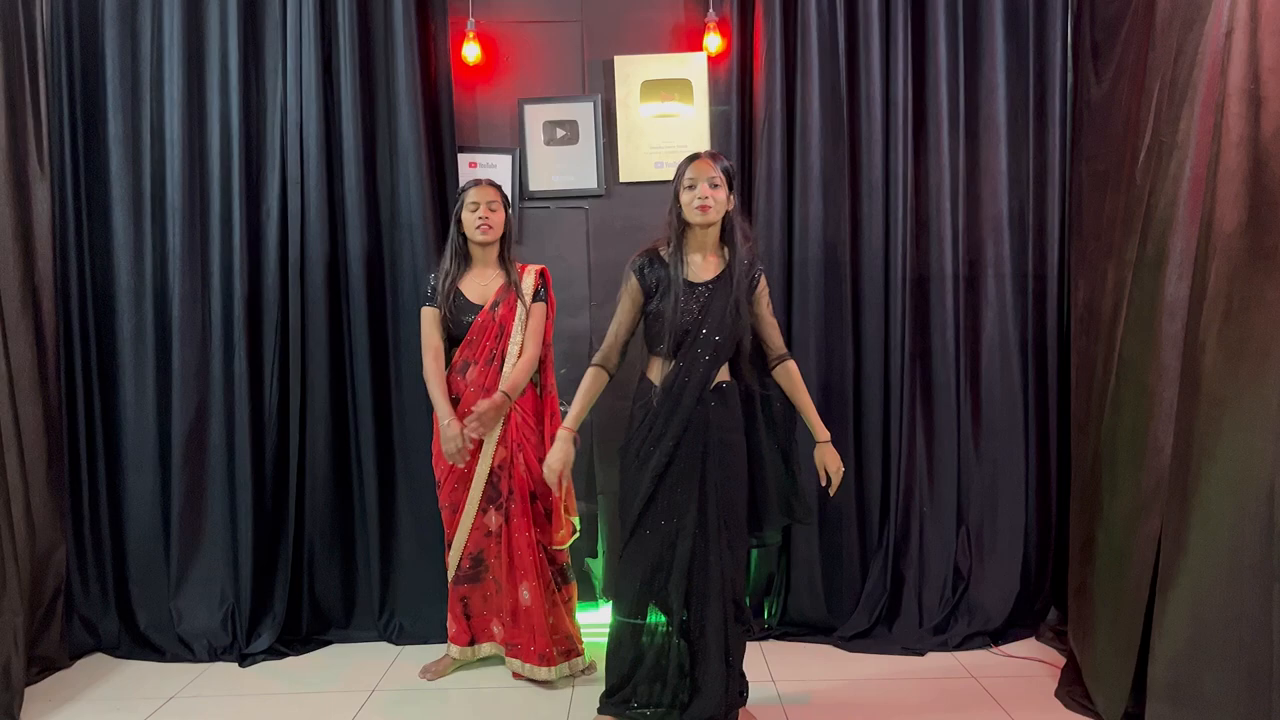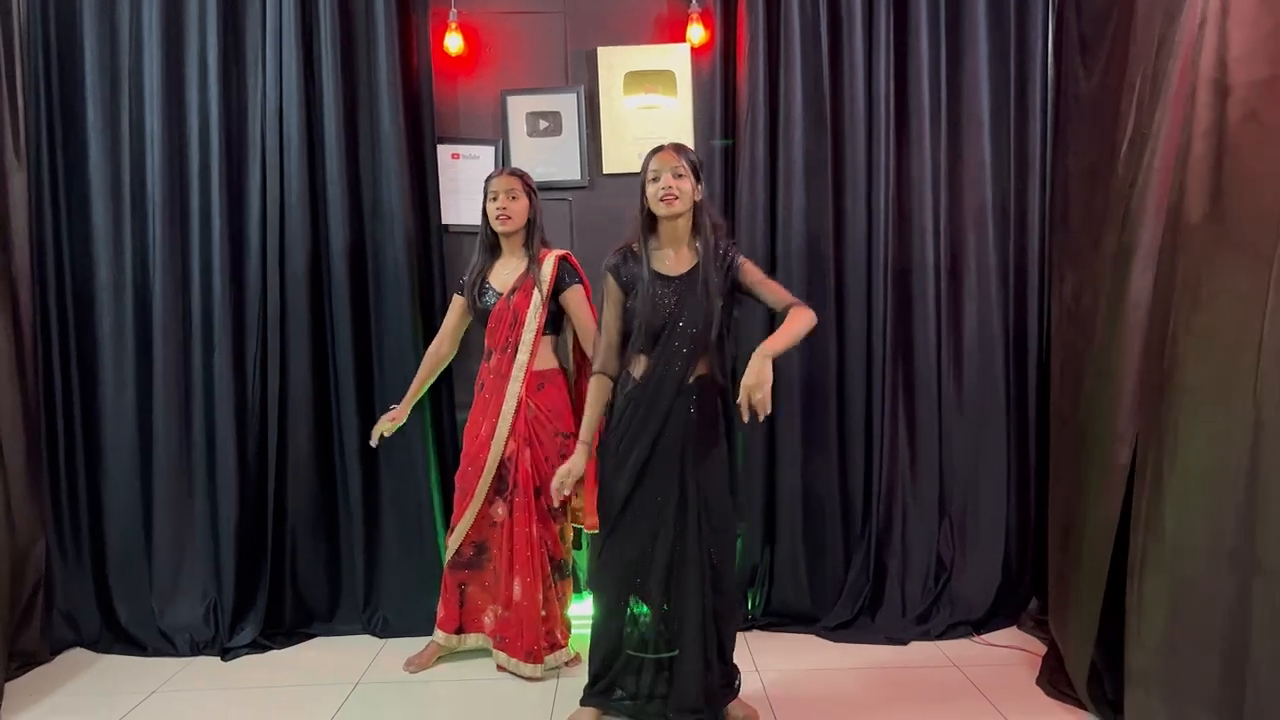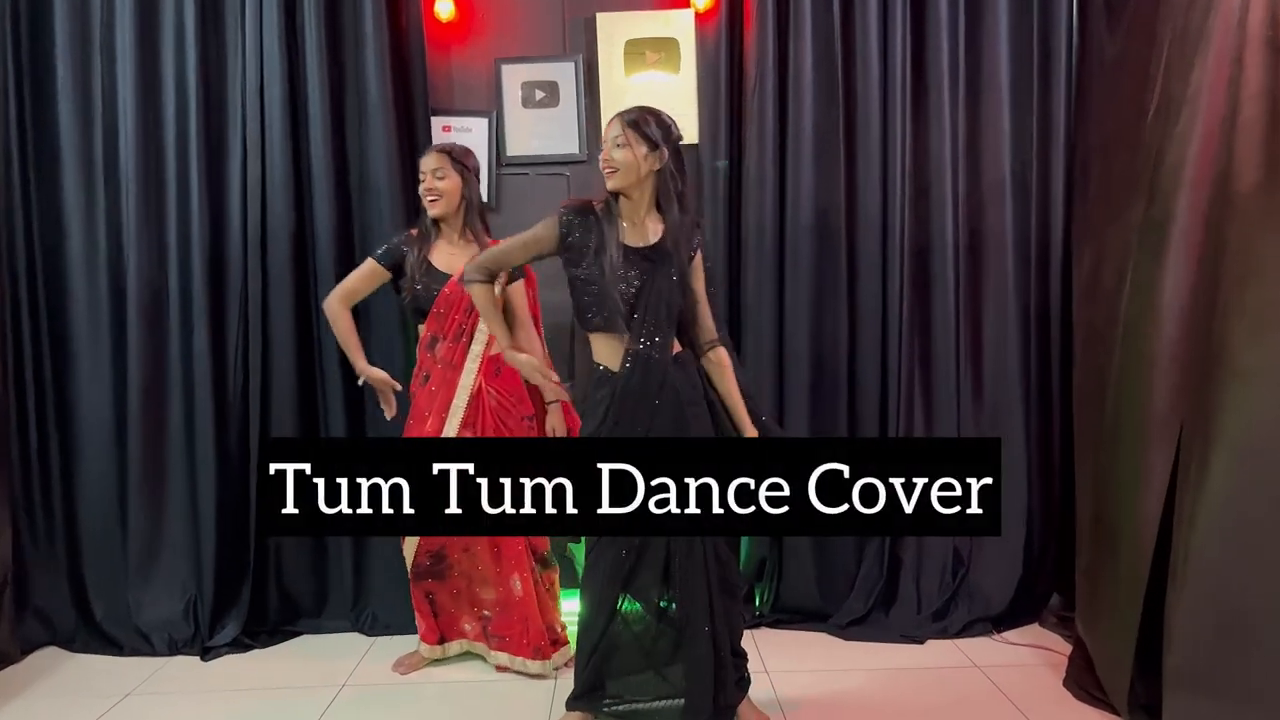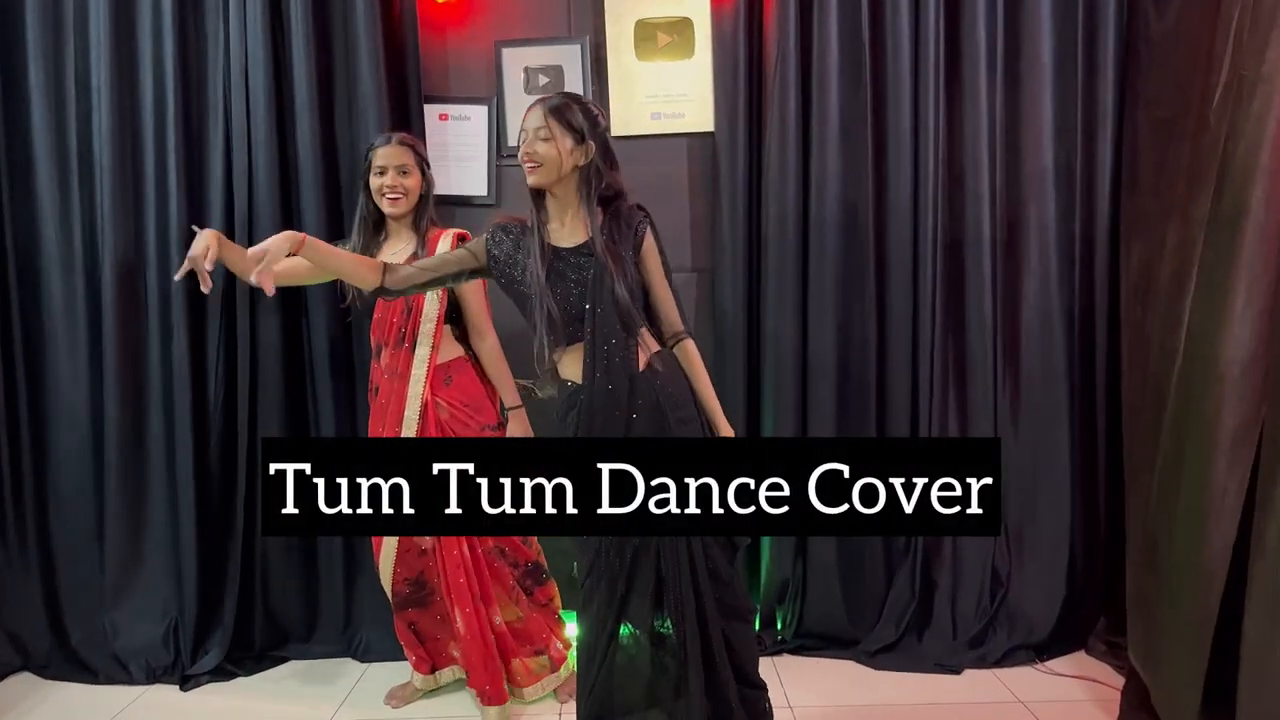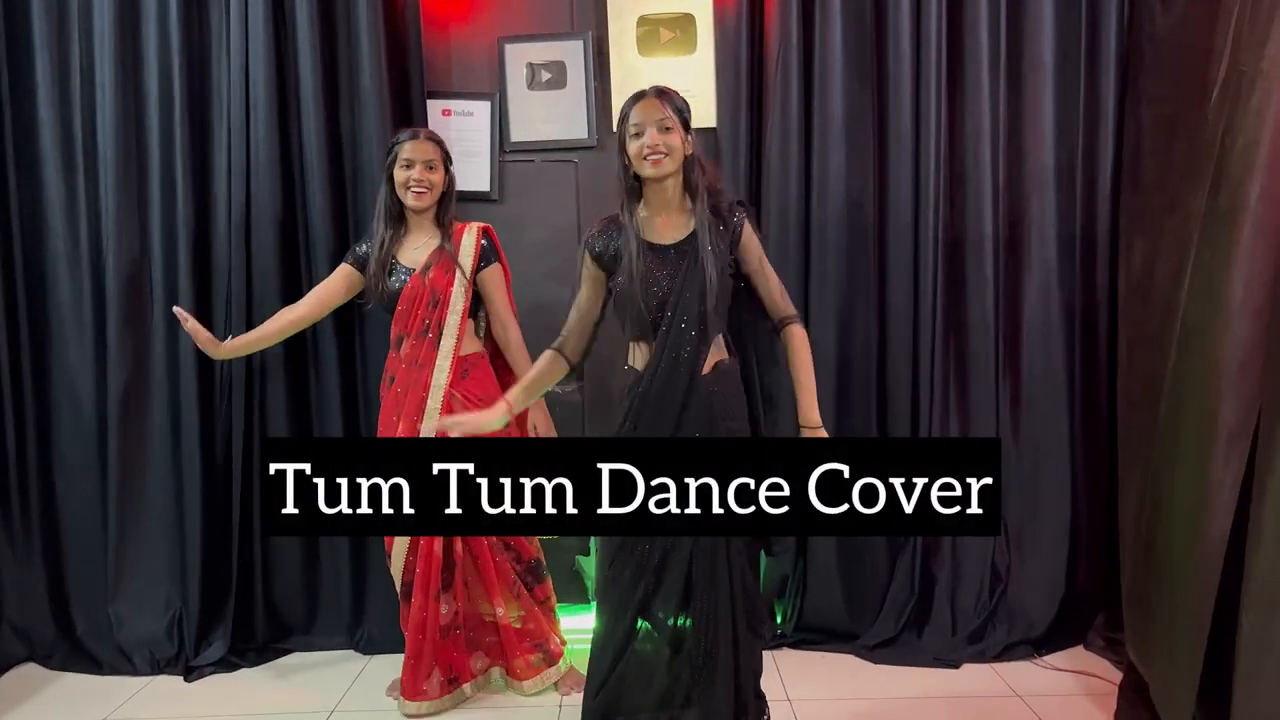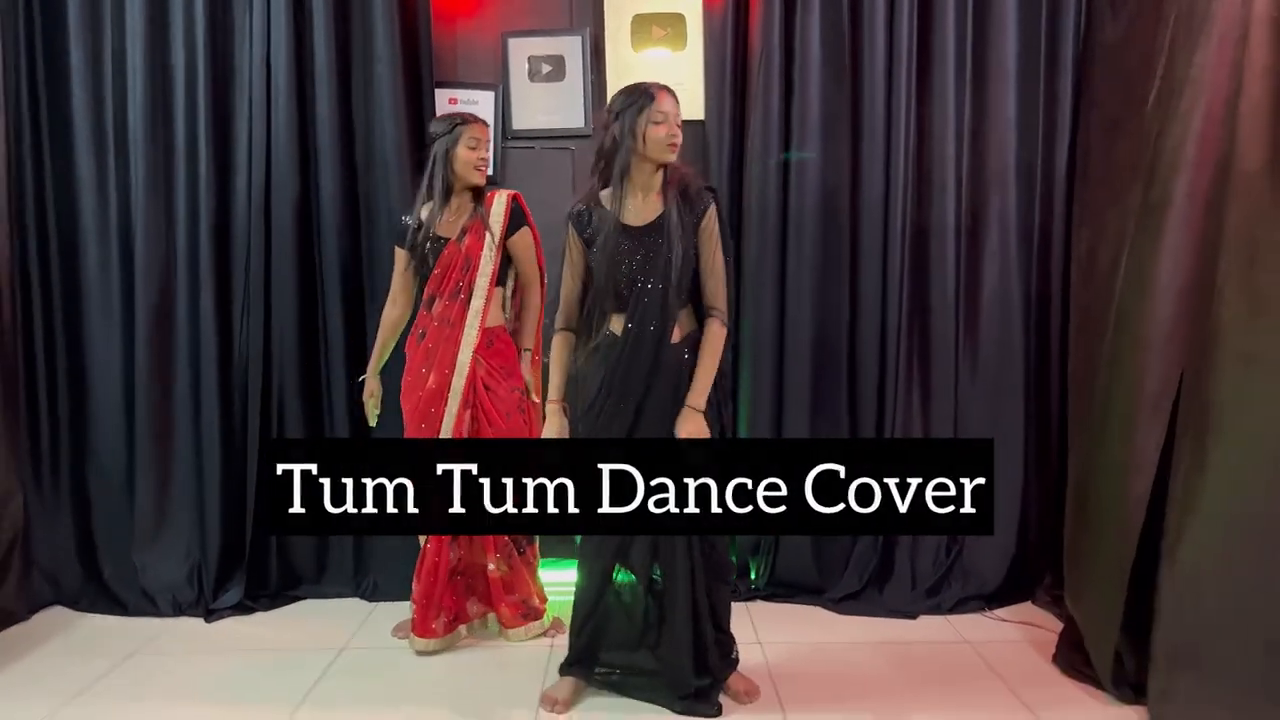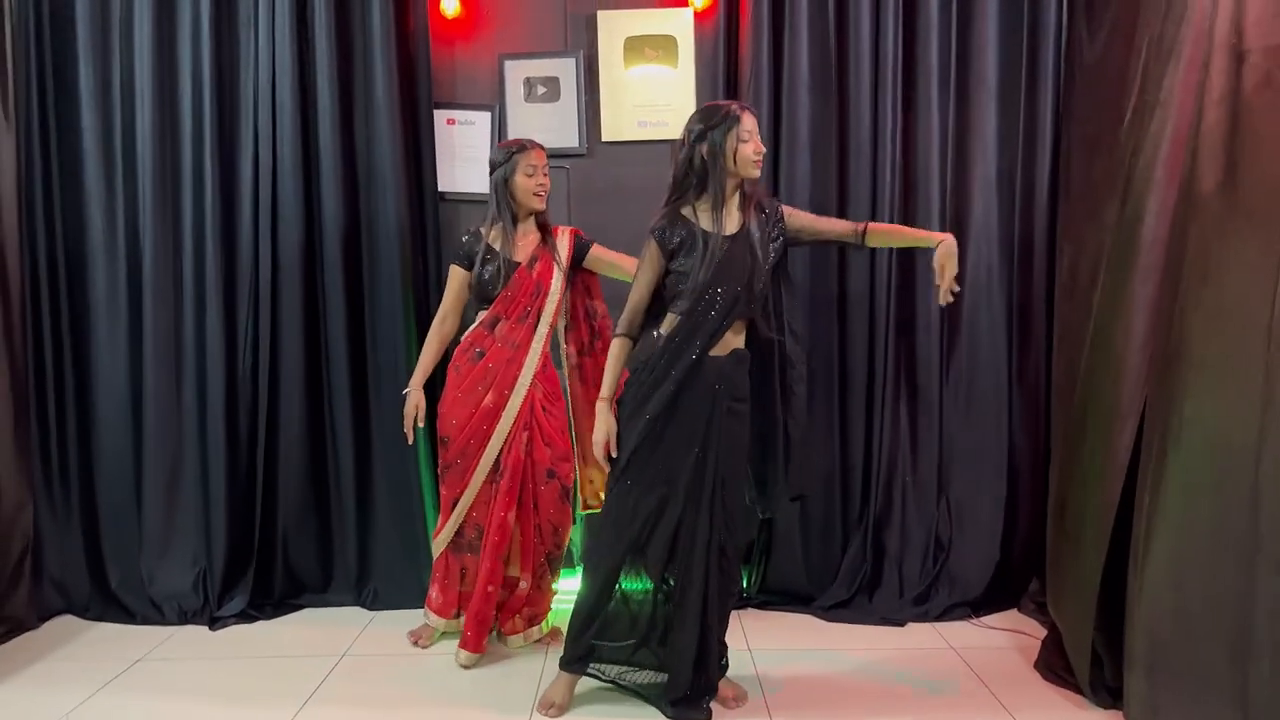
dt=0.7s
person 1, frame 1
left shoulder: (745, 271)
right shoulder: (649, 267)
left elbow: (777, 358)
right elbow: (608, 357)
left wrist: (821, 436)
right wrist: (567, 432)
left hip: (718, 423)
right hip: (656, 422)
left knee: (718, 557)
right knee: (644, 557)
person 1, frame 2
left shoulder: (723, 259)
right shoulder: (626, 264)
left elbow: (802, 312)
right elbow: (607, 362)
left wrist: (764, 354)
right wrist: (584, 446)
left hip: (699, 417)
right hip: (636, 418)
left knee: (704, 552)
right knee: (626, 551)
person 1, frame 3
left shoulder: (683, 238)
right shoulder: (580, 224)
left elbow: (707, 340)
right elbow: (479, 270)
left wrist: (746, 428)
right wrist: (508, 349)
left hip: (678, 399)
right hip: (612, 403)
left knee: (700, 544)
right knee: (615, 548)
person 1, frame 4
left shoulder: (629, 225)
right shoulder: (509, 242)
left elbow: (675, 332)
right elbow: (393, 278)
left wrist: (722, 428)
right wrist: (300, 243)
left hip: (663, 407)
right hip: (593, 418)
left knee: (699, 569)
right knee: (610, 577)
person 1, frame 5
left shoulder: (726, 224)
right shoulder: (609, 239)
left elbow: (787, 322)
right elbow: (567, 346)
left wrist: (812, 423)
right wrist: (496, 413)
left hip: (713, 407)
right hip: (644, 413)
left knee: (722, 571)
right knee: (631, 572)
person 1, frame 6
left shoulder: (696, 206)
right shoulder: (589, 215)
left elbow: (716, 313)
right elbow: (567, 321)
left wrist: (697, 406)
right wrist: (555, 406)
left hip: (682, 374)
right hip: (614, 378)
right knee: (608, 525)
left ankle: (711, 661)
right ankle: (583, 662)
person 1, frame 7
left shoulder: (767, 218)
right shoulder: (673, 226)
left elbow: (859, 233)
right elbow: (629, 323)
left wrist: (935, 240)
right wrist: (605, 405)
left hip: (726, 390)
right hip: (661, 386)
left knee: (714, 532)
right knee: (624, 525)
left ankle: (701, 667)
right ankle: (575, 663)
person 2, frame 1
left shoulder: (531, 281)
right shoulder: (440, 284)
left elbow: (530, 357)
right elbow: (431, 360)
left wrist: (491, 403)
right wrist: (448, 420)
left hip: (517, 416)
right hip: (459, 420)
left knee: (529, 530)
right knee: (465, 531)
left ankle: (545, 645)
right ankle: (465, 640)
person 2, frame 2
left shoulder: (557, 266)
right shoulder: (478, 272)
left elbow: (592, 338)
right elbow: (445, 342)
right wrist: (405, 403)
left hip: (542, 402)
right hip: (490, 404)
left knee: (539, 520)
right knee: (473, 515)
left ankle: (539, 638)
right ankle: (453, 630)
person 2, frame 3
right shoulder: (407, 249)
left elbow: (525, 335)
right elbow: (336, 302)
left wrist: (553, 402)
right wrist: (363, 367)
left hip: (498, 395)
right hip: (433, 396)
left ankle: (533, 637)
right ankle: (439, 636)
person 2, frame 4
left shoulder: (451, 245)
right shoulder: (359, 252)
left elbow: (482, 334)
right elbow: (264, 270)
left wrist: (515, 409)
right wrist: (214, 240)
left hip: (456, 402)
right hip: (392, 410)
left knee: (491, 536)
right knee: (405, 545)
left ankle: (544, 660)
right ankle: (433, 663)
person 2, frame 5
left shoulder: (474, 241)
right shoulder: (374, 251)
left elbow: (504, 326)
right elbow: (306, 309)
left wrist: (532, 398)
right wrist: (228, 347)
left hip: (471, 397)
right hip: (405, 402)
left knee: (496, 527)
right knee: (417, 536)
left ankle: (541, 655)
right ankle: (441, 663)
person 2, frame 6
left shoulder: (504, 209)
right shoulder: (416, 222)
left elbow: (531, 287)
right elbow: (398, 303)
left wrist: (528, 355)
right wrist: (373, 370)
left hip: (490, 360)
right hip: (429, 363)
left ankle: (517, 607)
right ankle: (440, 607)
person 2, frame 7
left shoulder: (565, 244)
right shoulder: (476, 244)
left elbow: (638, 269)
right elbow: (446, 319)
right wrist: (417, 384)
left hip: (534, 384)
right hip: (475, 380)
left knee: (539, 496)
right knee: (467, 493)
left ankle: (521, 615)
right ankle: (448, 608)
